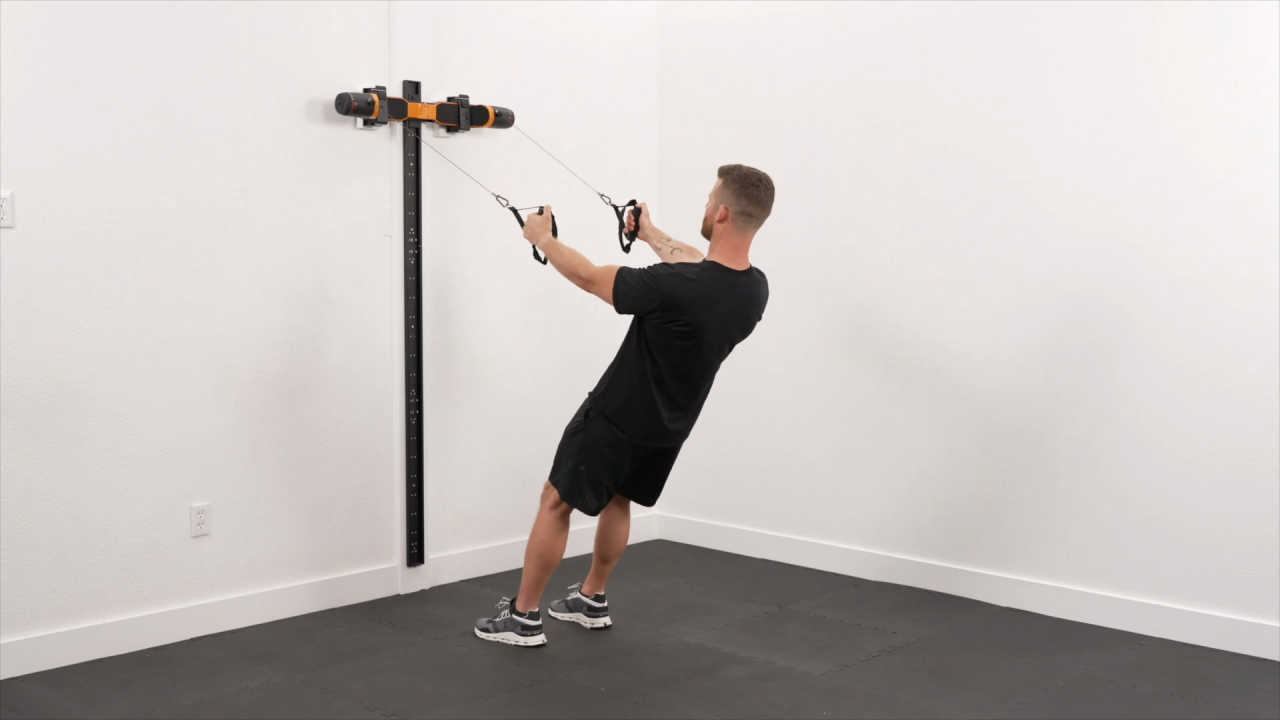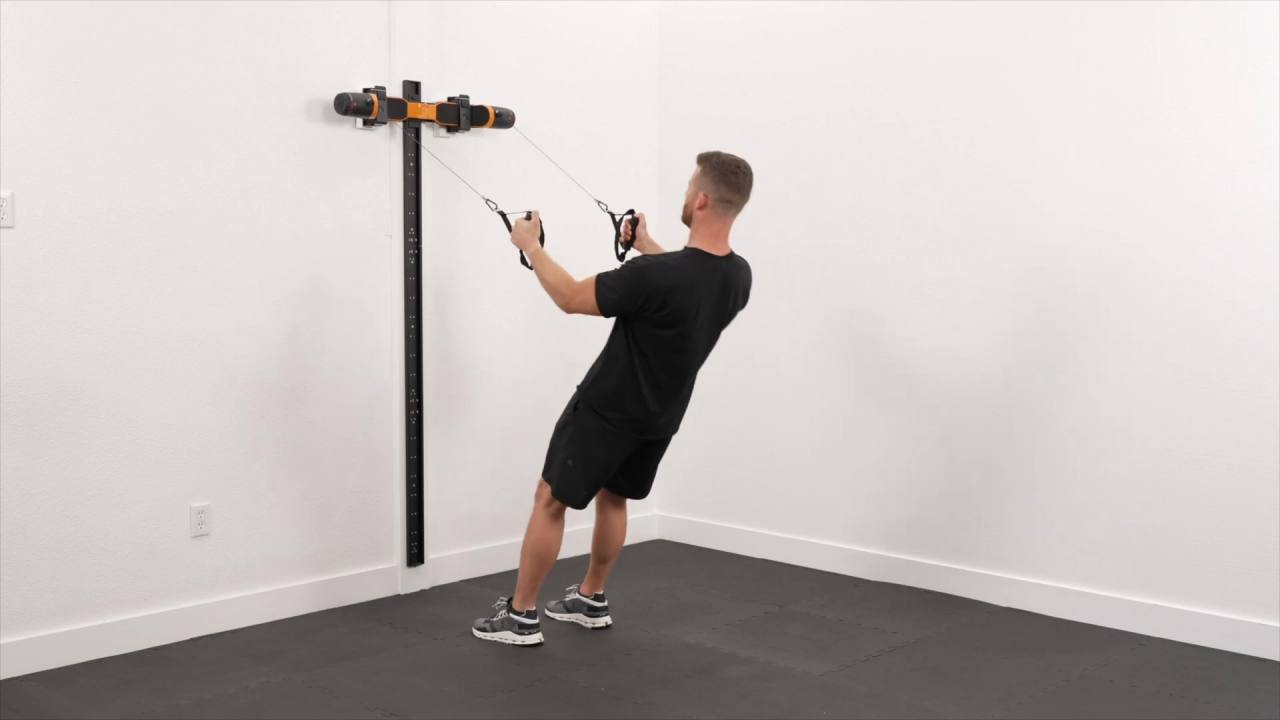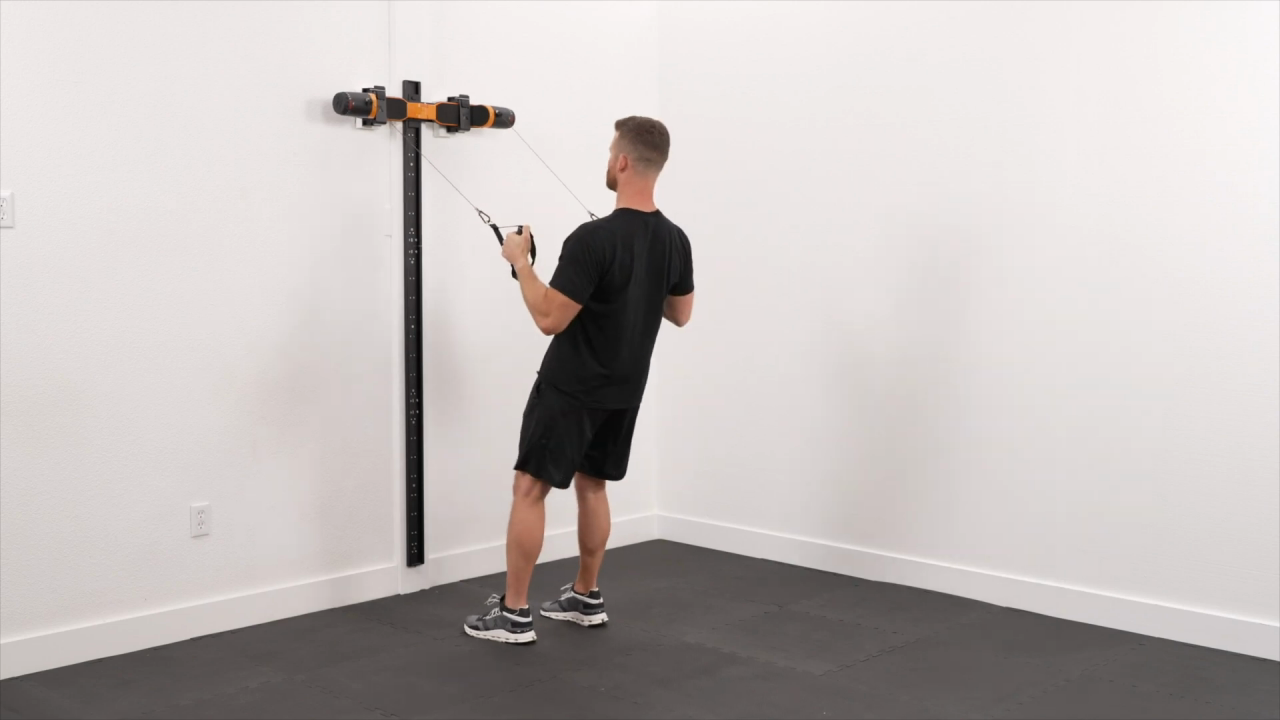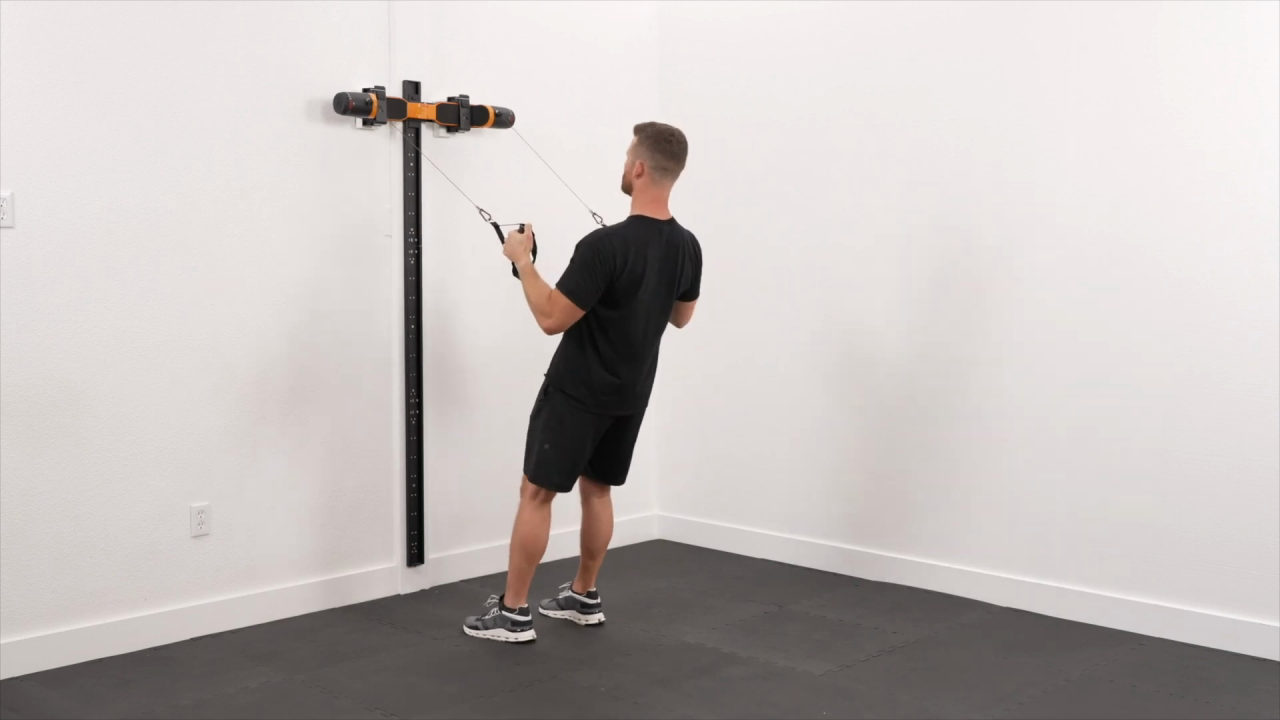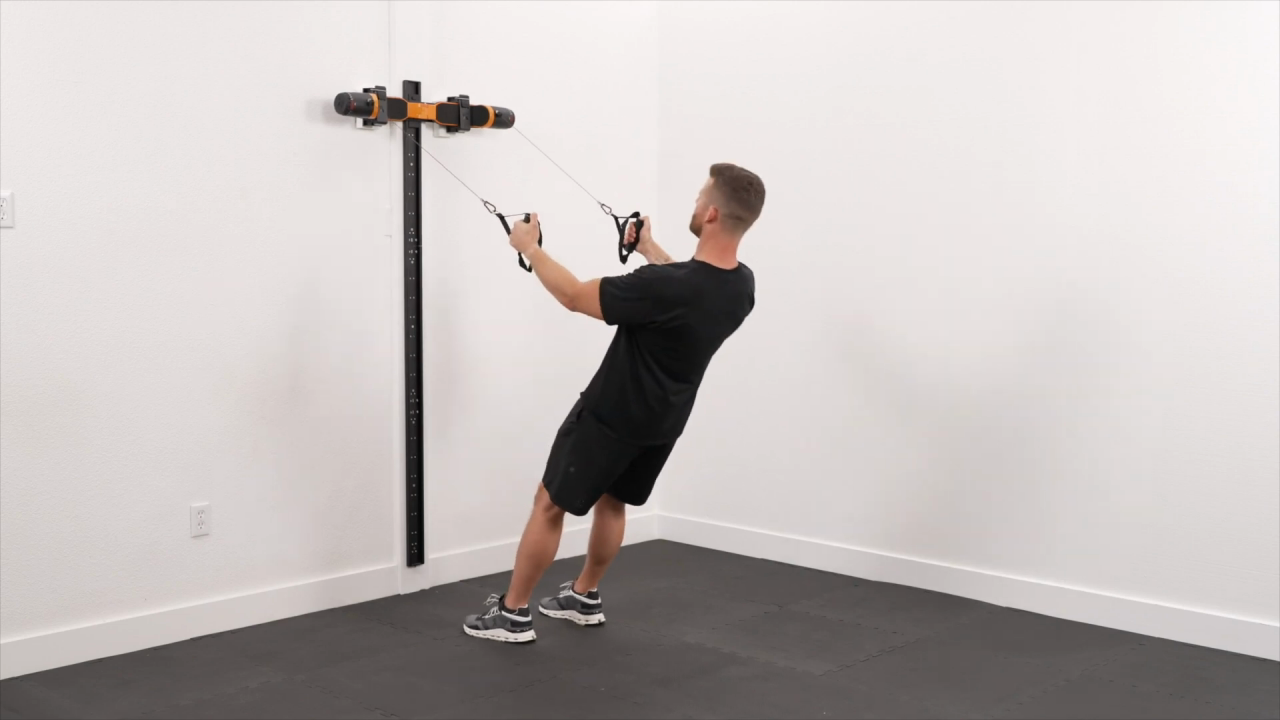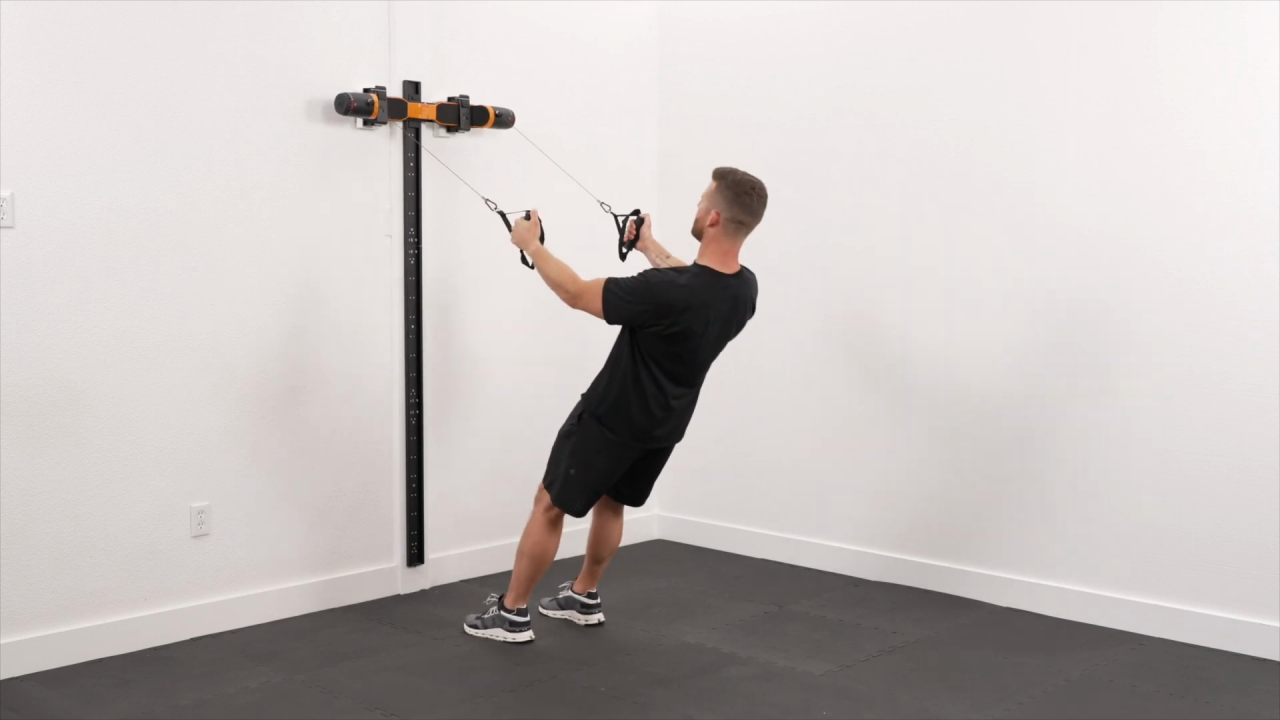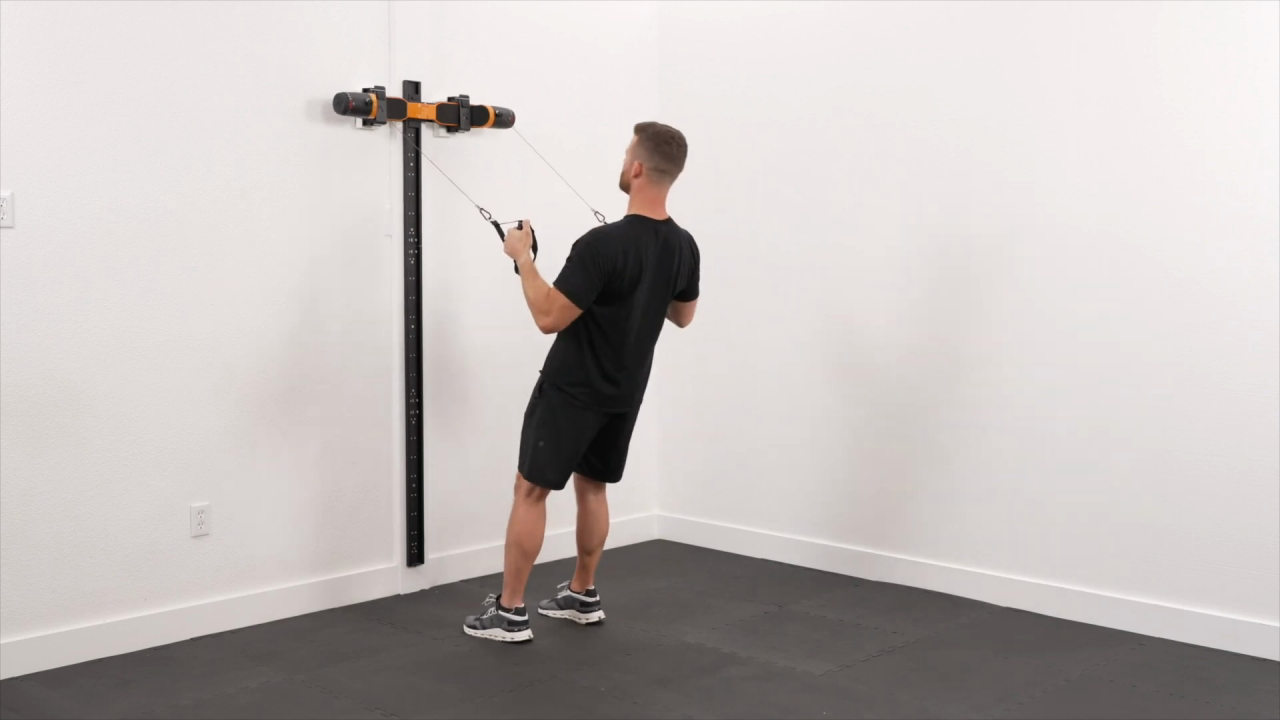
dt=0.7s
person 1, frame 1
left shoulder: (672, 288)
right shoulder: (755, 289)
left elbow: (589, 277)
left wrist: (542, 237)
right wrist: (651, 233)
left hip: (618, 416)
right hip: (669, 424)
left knee: (557, 502)
right knee: (617, 500)
left ankle: (523, 616)
right ankle: (591, 599)
person 1, frame 2
left shoulder: (655, 275)
right shoulder: (738, 276)
left elbow: (571, 298)
left wrist: (530, 245)
right wrist: (649, 247)
left hip: (607, 409)
right hip: (659, 415)
left knee: (550, 500)
right knee: (611, 497)
left ankle: (519, 615)
right ankle: (590, 600)
person 1, frame 3
left shoulder: (593, 238)
right shoulder: (675, 240)
left elbow: (549, 319)
right elbow: (680, 314)
left wrist: (519, 261)
left hip: (571, 389)
right hip: (624, 390)
left knee: (530, 489)
right knee: (591, 486)
left ankle: (513, 614)
right ankle: (585, 597)
person 1, frame 4
left shoulder: (607, 245)
right shoulder: (687, 247)
left elbow: (551, 318)
right elbow: (680, 316)
left wrist: (521, 259)
left hip: (578, 392)
right hip: (630, 393)
left knee: (536, 492)
right knee: (596, 488)
left ankle: (512, 612)
right ankle: (583, 597)
person 1, frame 5
left shoulder: (662, 286)
right shoulder: (741, 286)
left elbow: (575, 296)
left wrist: (529, 247)
right wrist: (648, 248)
left hip: (613, 415)
right hip: (665, 420)
left knee: (550, 504)
right knee: (611, 500)
left ankle: (512, 612)
right ankle: (583, 596)
person 1, frame 6
left shoulder: (664, 291)
right shoulder: (744, 289)
left elbow: (577, 294)
left wrist: (530, 243)
right wrist: (649, 245)
left hip: (613, 417)
right hip: (664, 423)
left knee: (550, 505)
right knee: (610, 501)
left ankle: (511, 612)
right ankle: (583, 596)
person 1, frame 7
left shoulder: (603, 244)
right shoulder: (684, 246)
left elbow: (548, 317)
right elbow: (683, 316)
left wrist: (522, 256)
left hip: (572, 389)
right hip: (624, 391)
left knee: (530, 490)
right knee: (591, 486)
left ankle: (509, 611)
right ankle: (582, 595)
